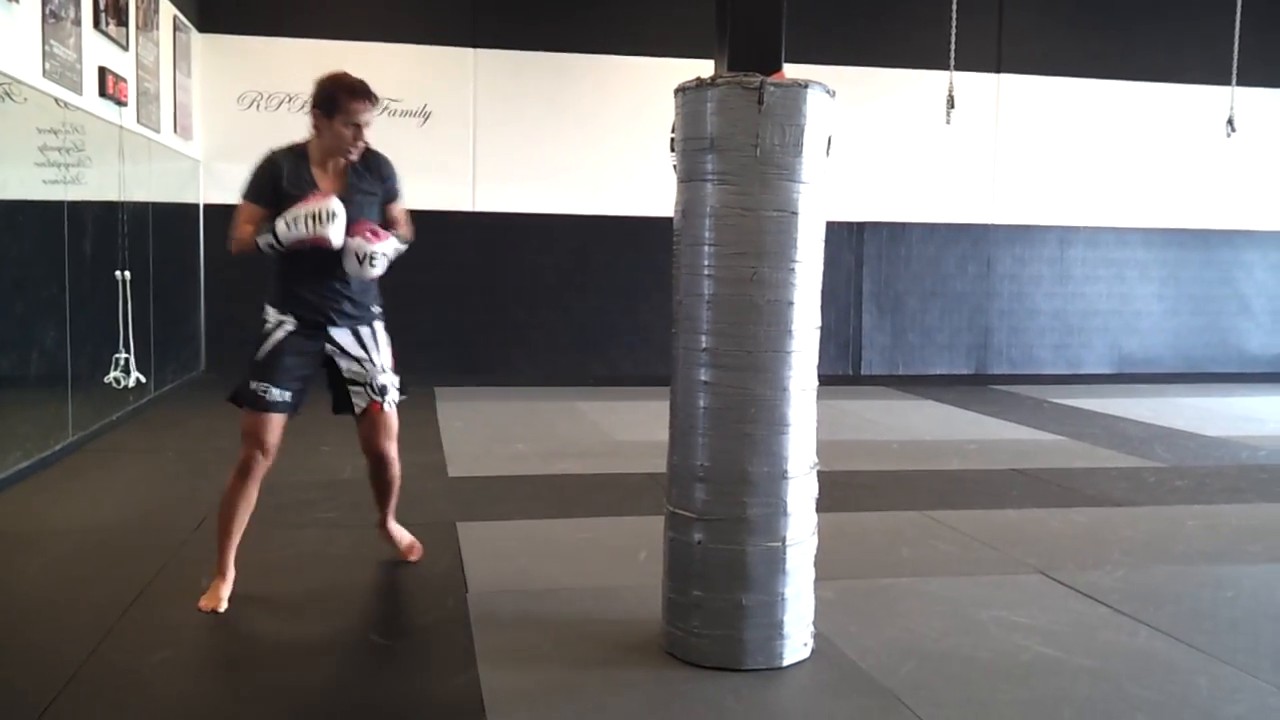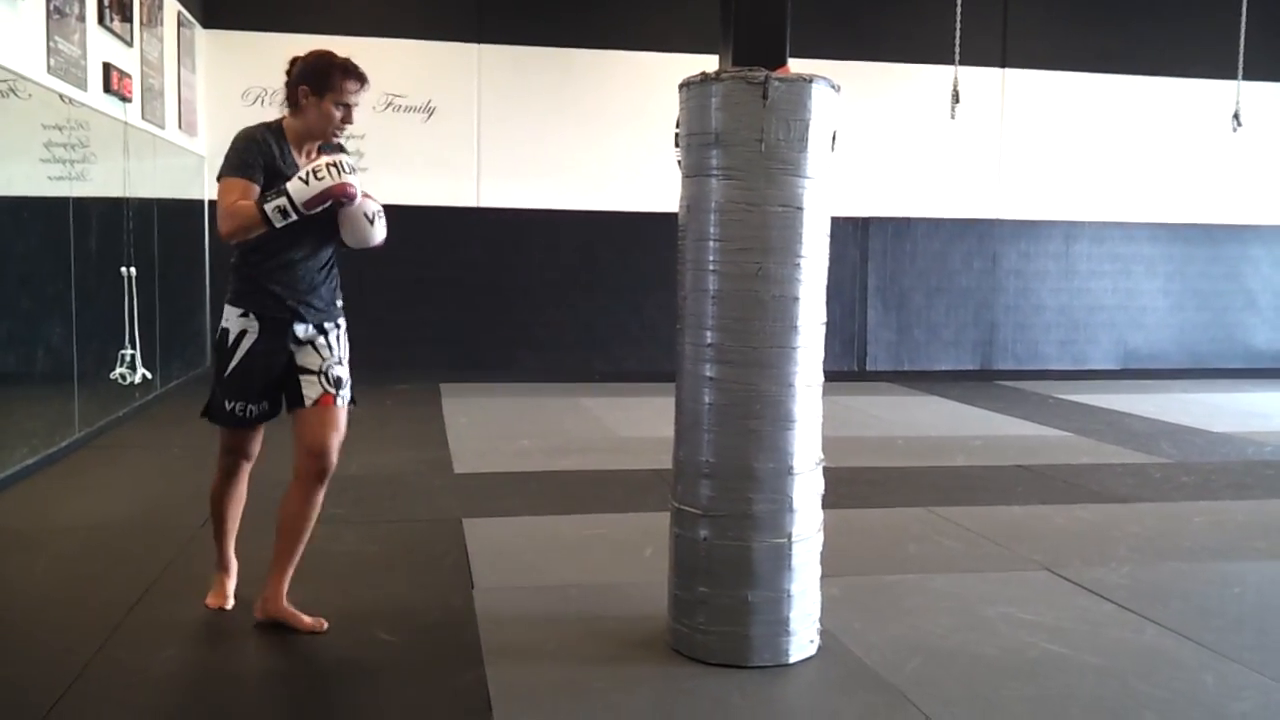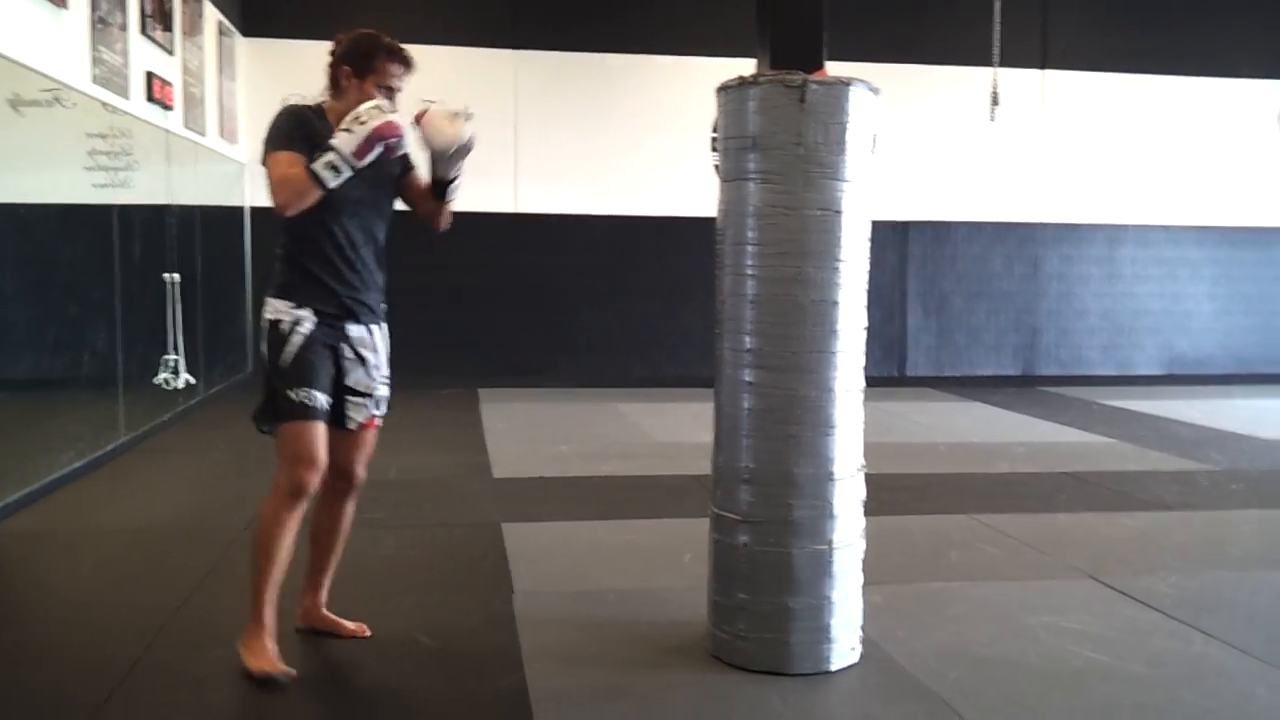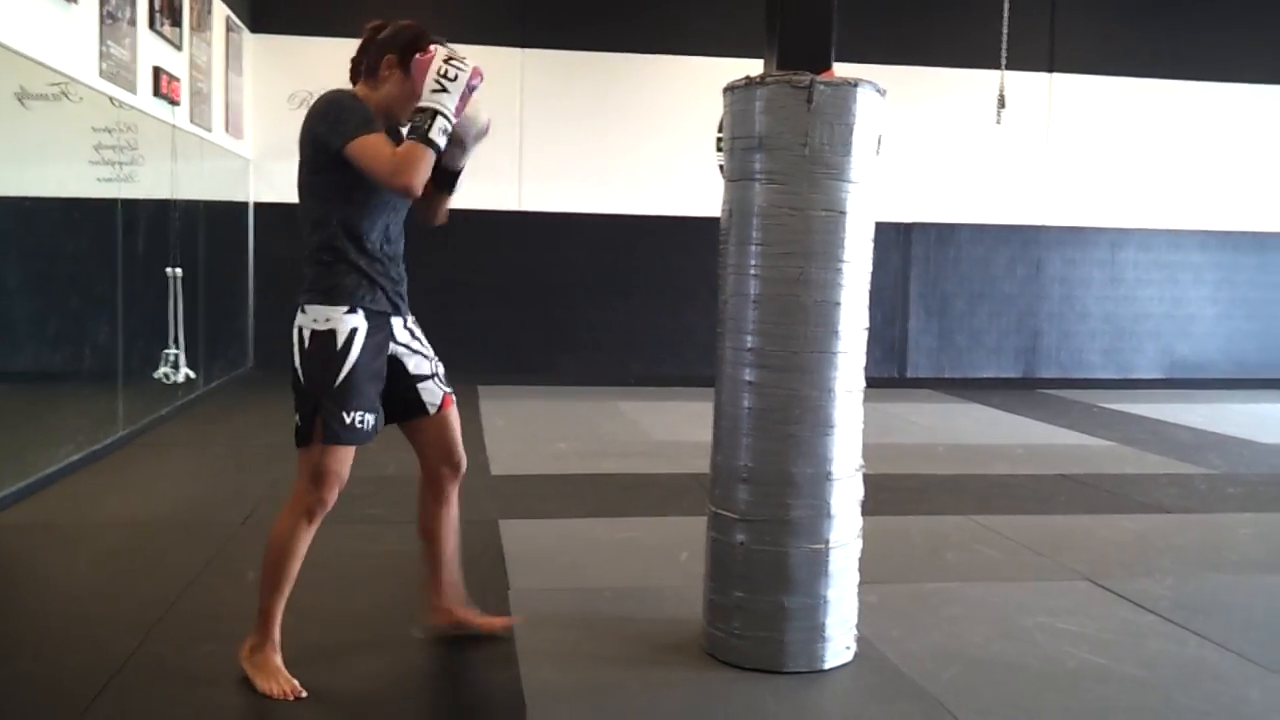
dt=0.3s
person 1, frame 1
left shoulder: (377, 170)
right shoulder: (279, 168)
left elbow: (402, 230)
right elbow: (240, 241)
left wrist: (384, 249)
right wrist: (286, 230)
left hip: (359, 325)
right hip: (292, 323)
left knee: (383, 453)
right knee: (254, 453)
left ankle: (389, 524)
right ankle: (222, 573)
person 1, frame 2
left shoulder: (337, 157)
right shoulder: (255, 144)
right elbow: (230, 224)
right wrist: (300, 194)
left hip: (321, 318)
right hip: (256, 320)
left knee: (320, 460)
right knee: (236, 458)
left ankle: (275, 595)
right ankle: (226, 569)
person 1, frame 3
left shoulder: (383, 145)
right shoulder: (296, 123)
left elbow: (436, 218)
right elbow: (287, 196)
left wrist: (446, 169)
right wrist: (348, 143)
left hip: (364, 320)
right hip: (301, 313)
left knee: (349, 473)
right knee: (301, 471)
left ankle: (315, 603)
right ankle: (256, 630)
person 1, frame 4
left shoulder: (391, 128)
right shoulder: (336, 110)
left elbow: (430, 208)
right elbow: (405, 179)
left wrist: (458, 149)
right wrist: (440, 107)
left hip: (390, 316)
right hip: (341, 318)
left knee: (448, 460)
right knee: (320, 489)
left ankle: (446, 603)
right ankle: (261, 645)
